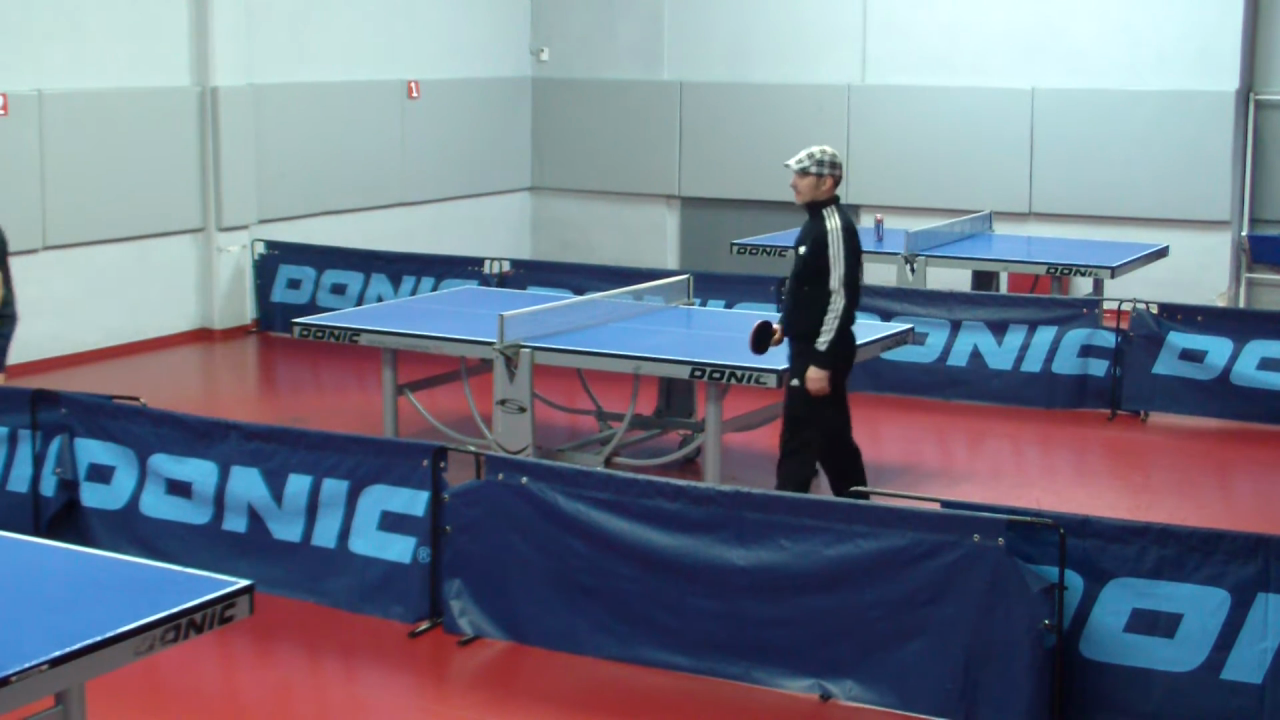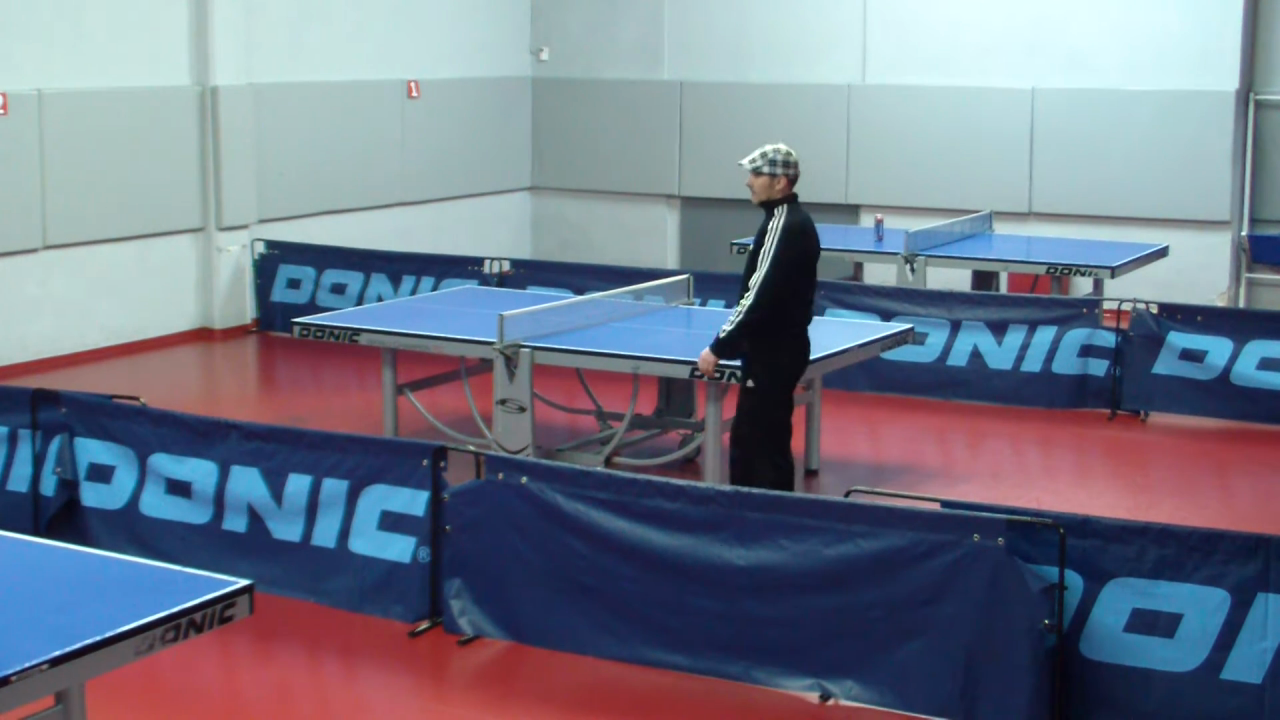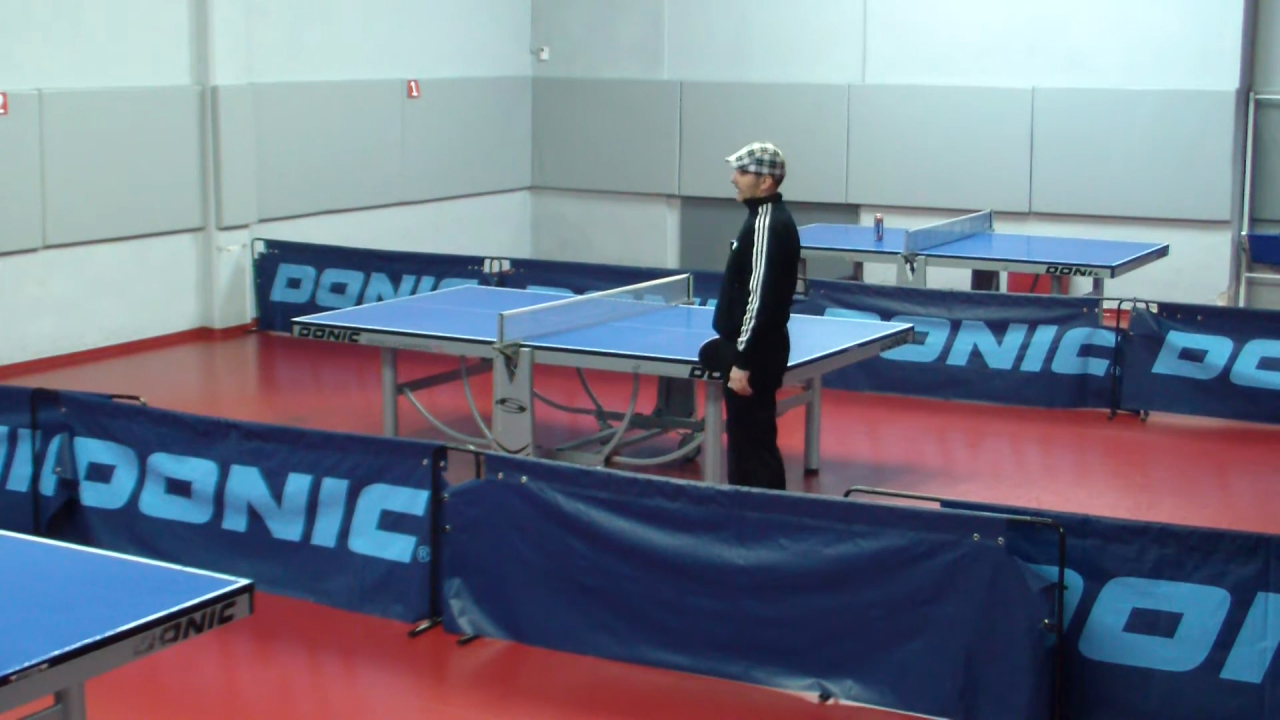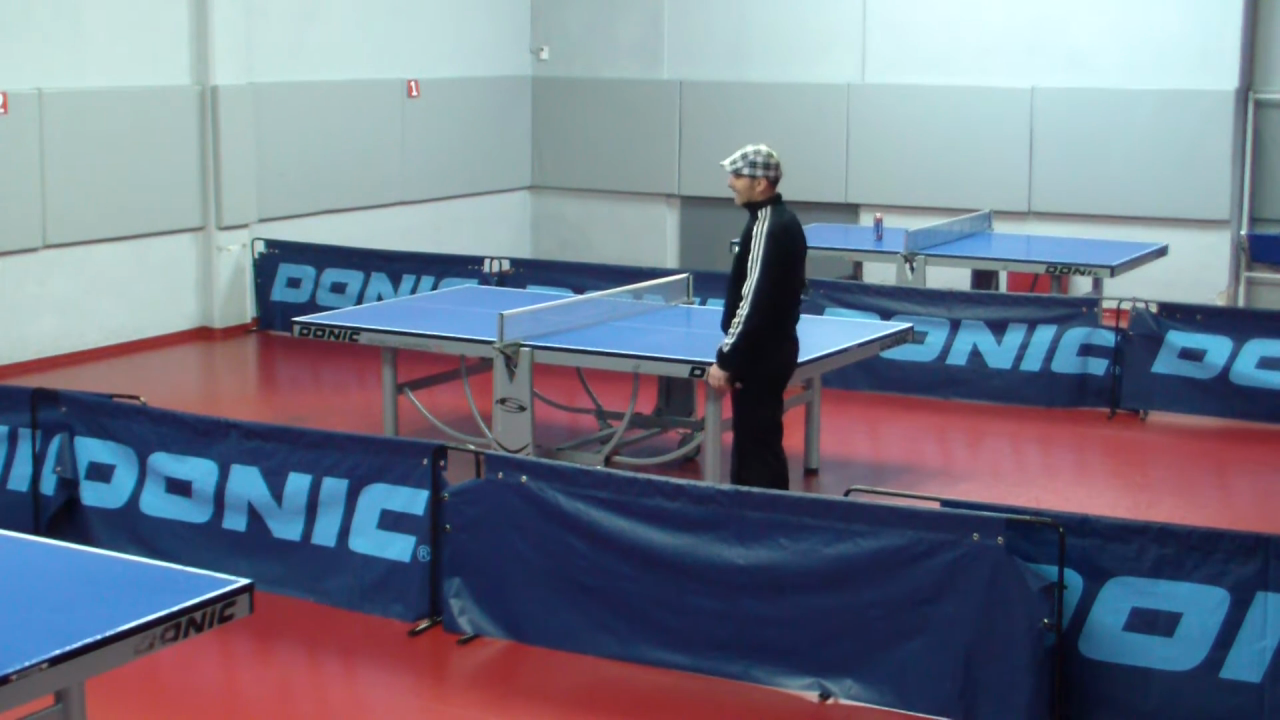
dt=0.5s
person 1, frame 1
left shoulder: (835, 228)
right shoulder: (816, 223)
left elbow: (840, 299)
left wrist: (821, 361)
right wrist: (785, 323)
left hip: (822, 355)
right hip: (811, 350)
left knee: (797, 444)
right knee: (834, 441)
person 1, frame 2
left shoulder: (783, 226)
right shoulder: (793, 220)
left elbow: (758, 297)
left wrist: (718, 347)
right wrist: (733, 343)
left hip: (775, 352)
right hip: (775, 347)
left knee: (766, 444)
right knee: (747, 437)
person 1, frame 3
left shoulder: (767, 225)
right shoulder: (771, 218)
left elbow: (761, 301)
left wrist: (742, 361)
right wrist: (736, 350)
left hip: (756, 354)
right hip: (755, 348)
left knee: (754, 441)
right knee: (743, 436)
person 1, frame 4
left shoulder: (767, 229)
right shoulder: (784, 220)
left elbow: (753, 303)
left wrist: (724, 361)
left hip: (762, 354)
right hip: (775, 346)
left knee: (758, 443)
right knee: (749, 438)
